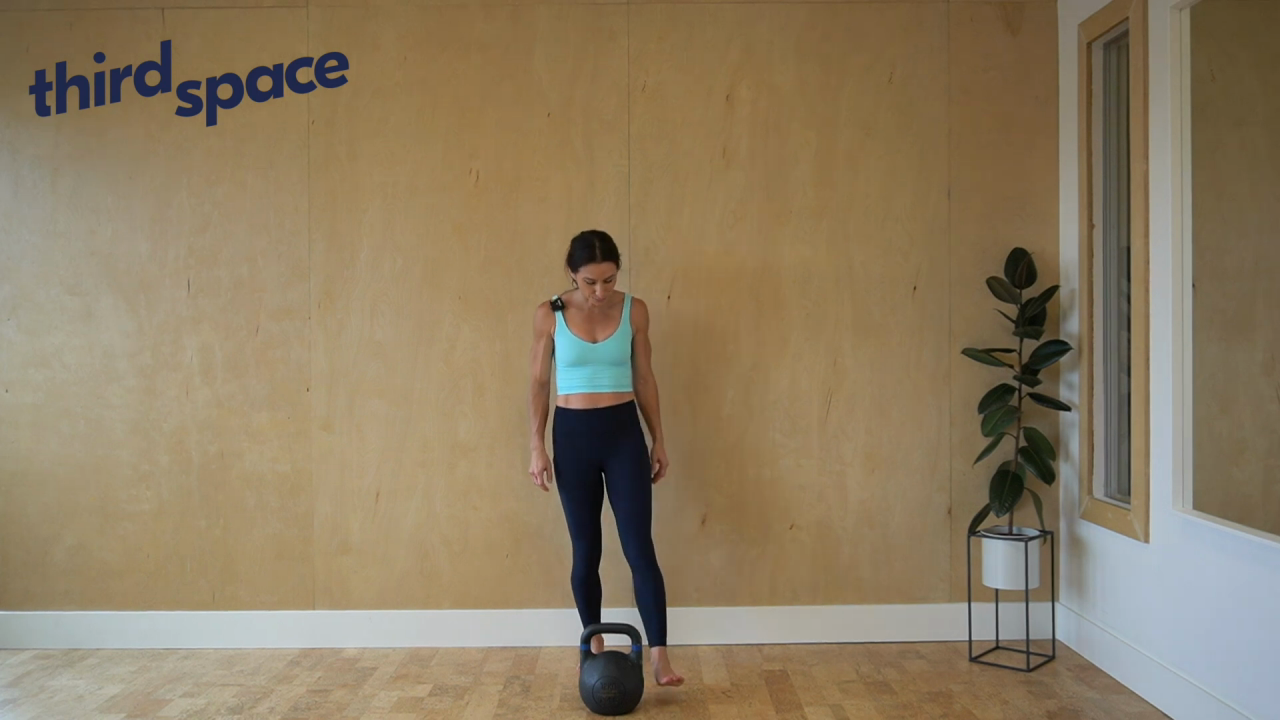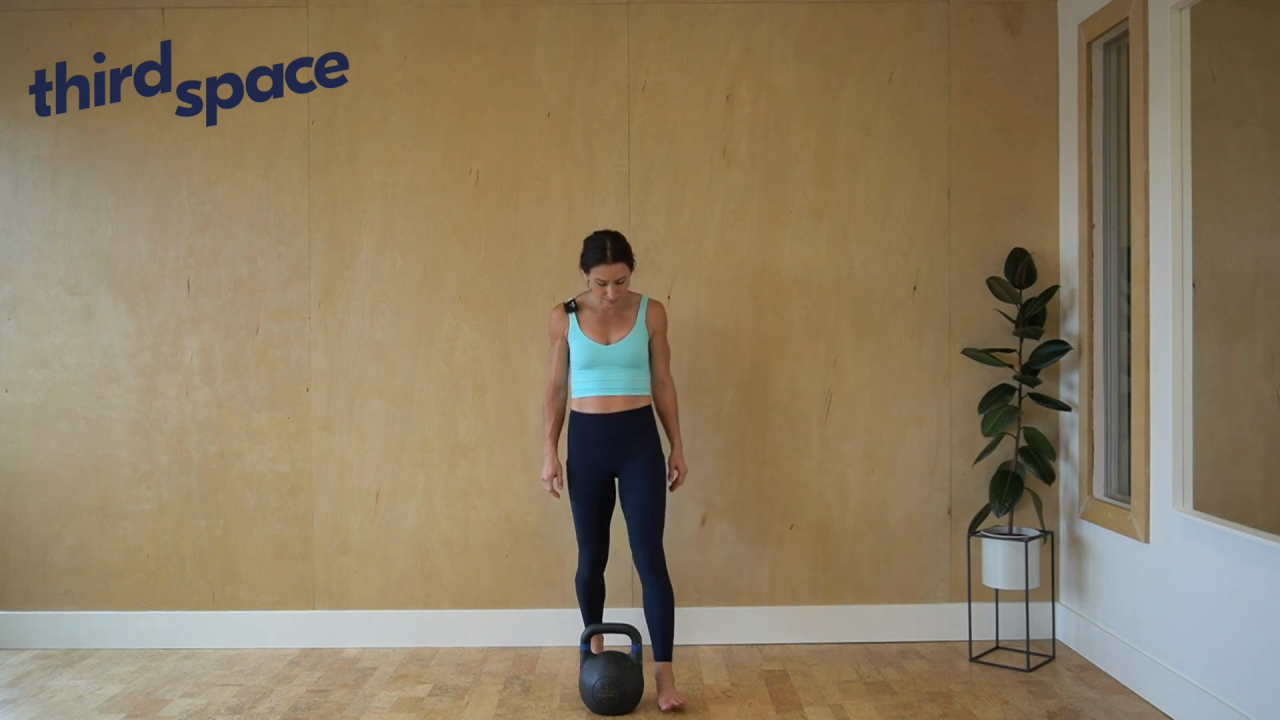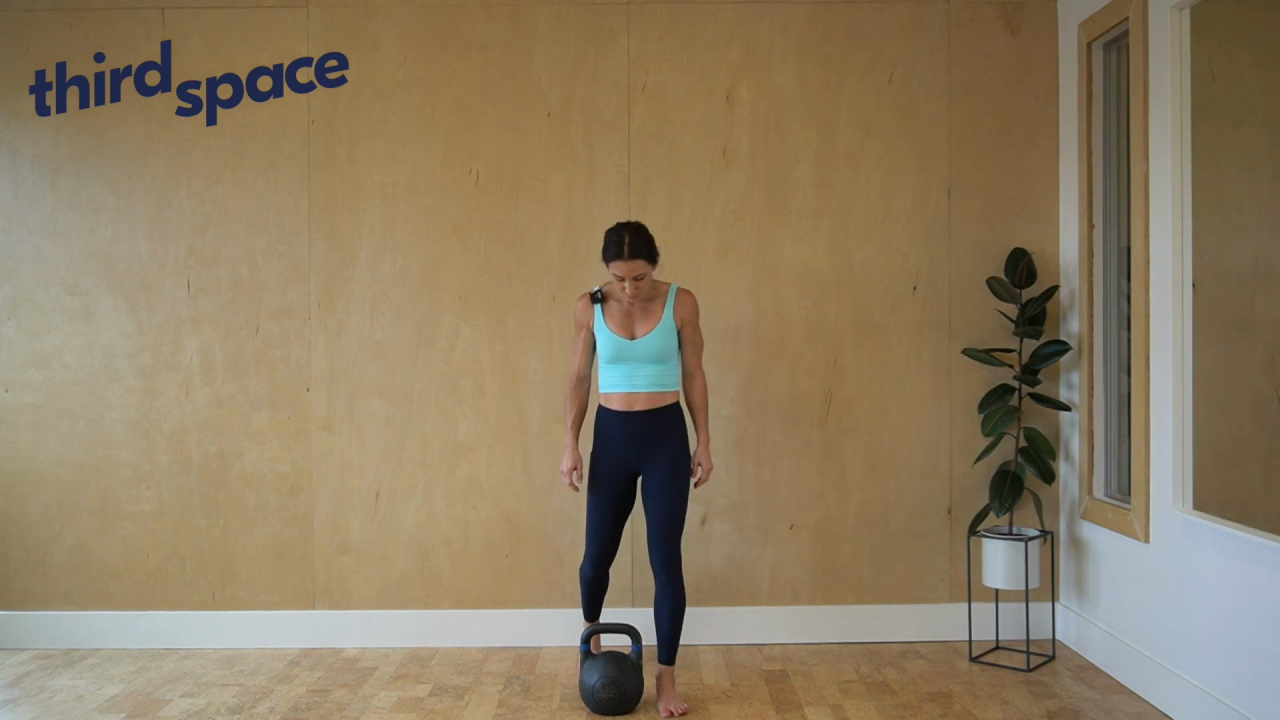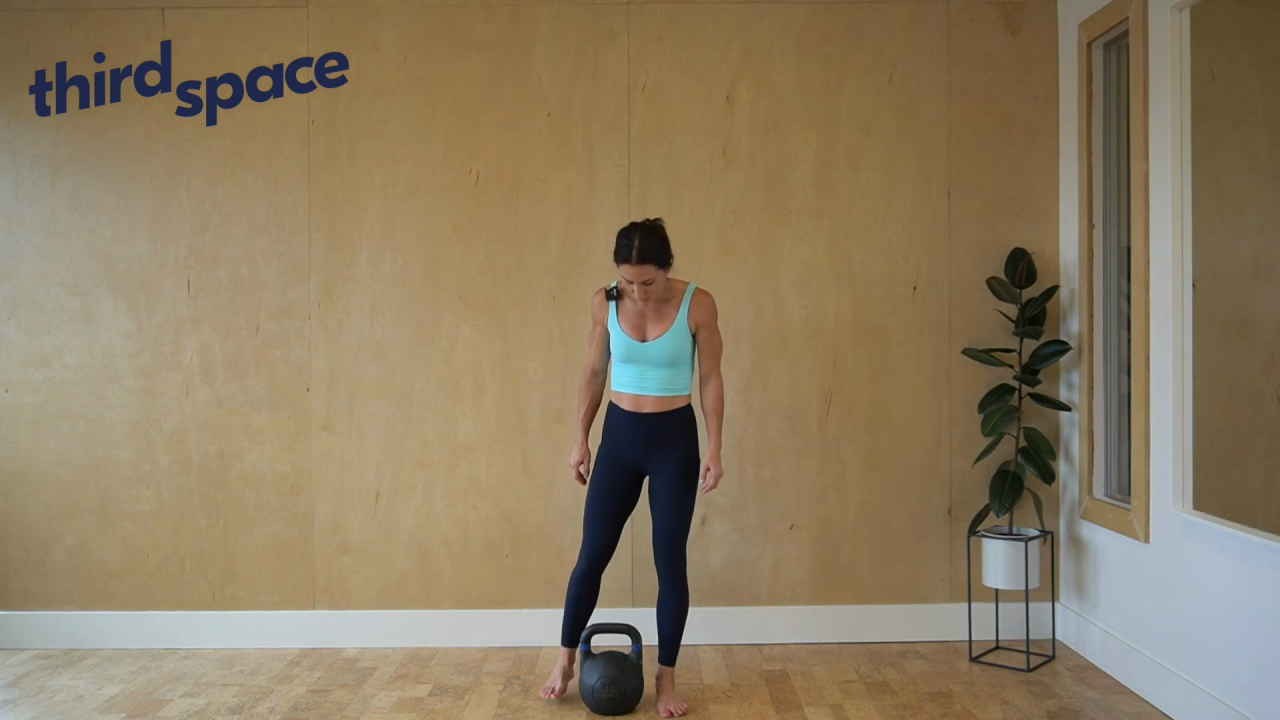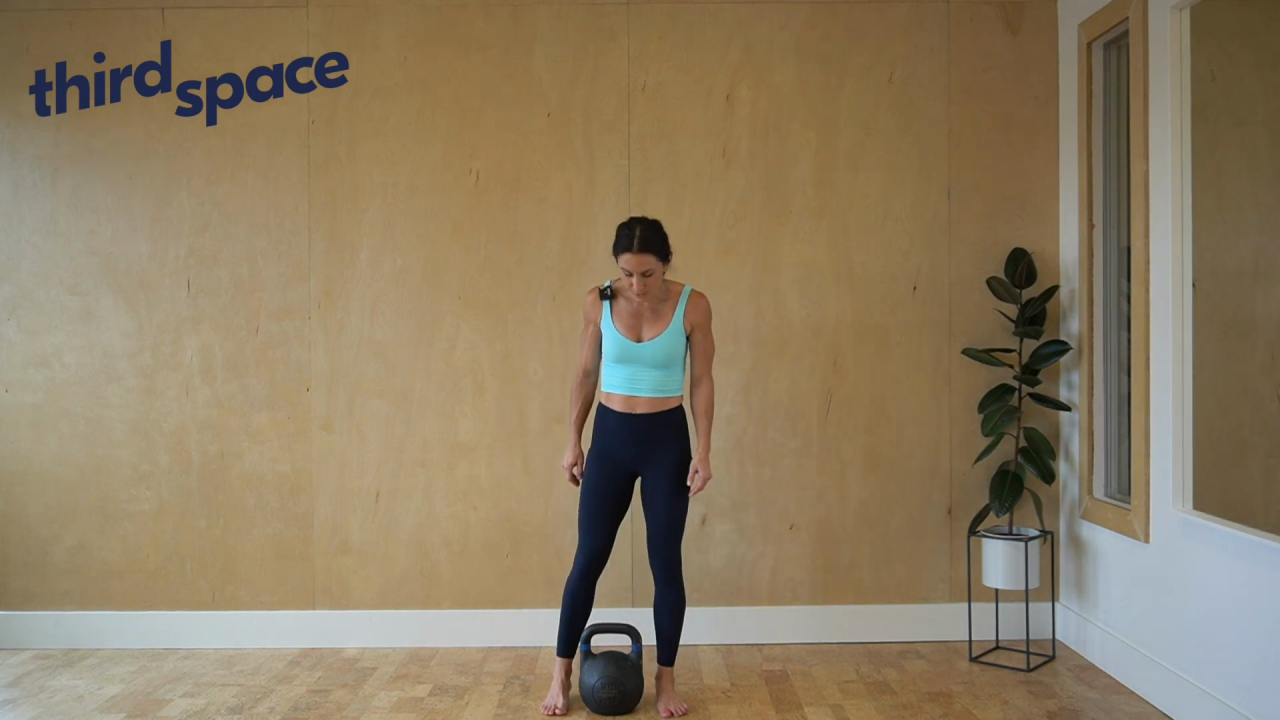
dt=0.3s
person 1, frame 1
left shoulder: (634, 311)
right shoulder: (549, 314)
left elbow: (644, 378)
right elbow: (539, 383)
left wrist: (658, 440)
right wrist: (537, 446)
left hip: (623, 433)
right hip: (572, 435)
left knee: (639, 547)
right knee: (585, 550)
left ankle: (659, 656)
right ankle: (595, 645)
person 1, frame 2
left shoulder: (651, 312)
right shoulder: (564, 316)
left elbow: (662, 382)
right elbow: (555, 387)
left wrist: (677, 446)
right wrist: (550, 452)
left hip: (639, 439)
right hip: (586, 440)
left knee: (650, 557)
right knee: (591, 555)
left ankle: (664, 672)
right ankle: (595, 645)
person 1, frame 3
left shoulder: (681, 303)
right shoulder: (589, 306)
left elbow: (694, 376)
right elbow: (580, 378)
left wrist: (703, 442)
right wrist: (570, 444)
left hip: (666, 437)
right hip: (611, 436)
left knee: (666, 559)
right knee: (597, 554)
left ankle: (666, 677)
right ankle: (592, 636)
person 1, frame 4
left shoulder: (698, 304)
right shoulder: (604, 301)
left elbow: (710, 379)
right elbow: (595, 373)
left wrist: (714, 448)
right wrist: (579, 439)
left hip: (674, 438)
right hip: (619, 435)
left knee: (670, 562)
right knee: (592, 555)
left ankle: (666, 678)
right ankle: (566, 657)
person 1, frame 5
left shoulder: (692, 305)
right shoulder: (598, 301)
left elbow: (701, 382)
right elbow: (585, 374)
left wrist: (703, 451)
right wrist: (573, 441)
left hip: (667, 440)
right hip: (611, 437)
left knee: (666, 564)
right knee: (588, 559)
left ankle: (665, 679)
right ankle: (561, 674)
